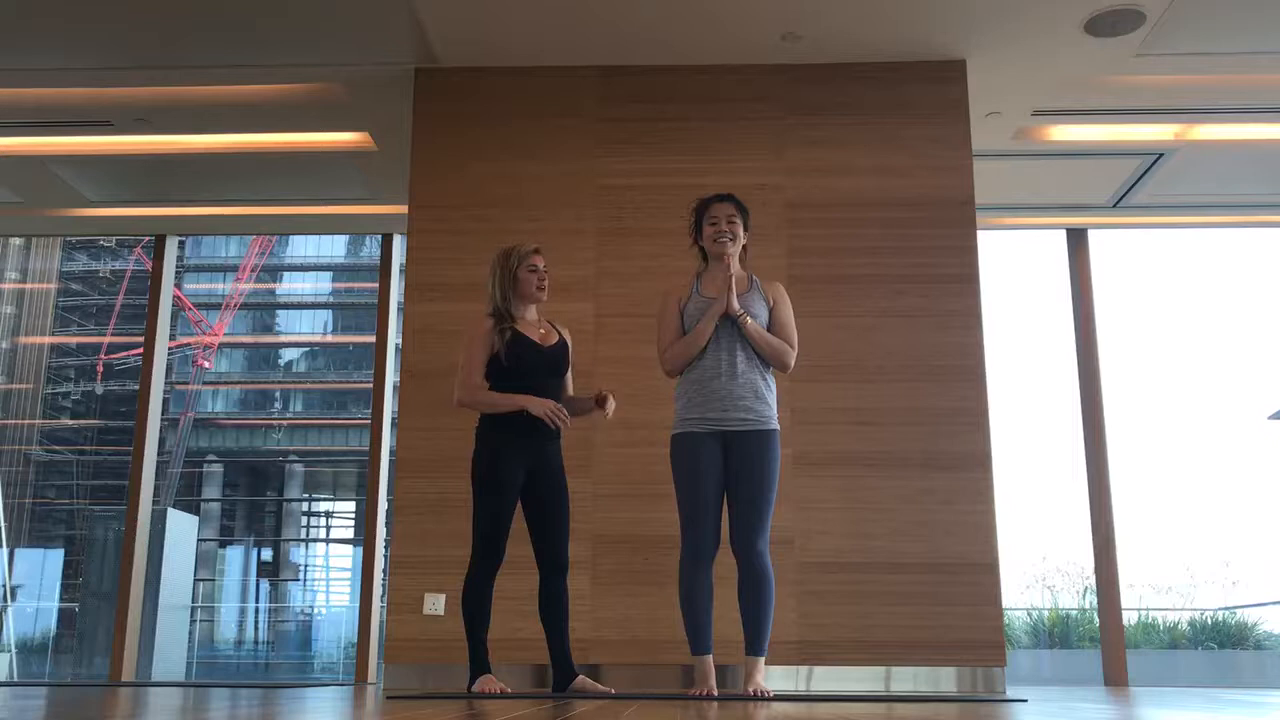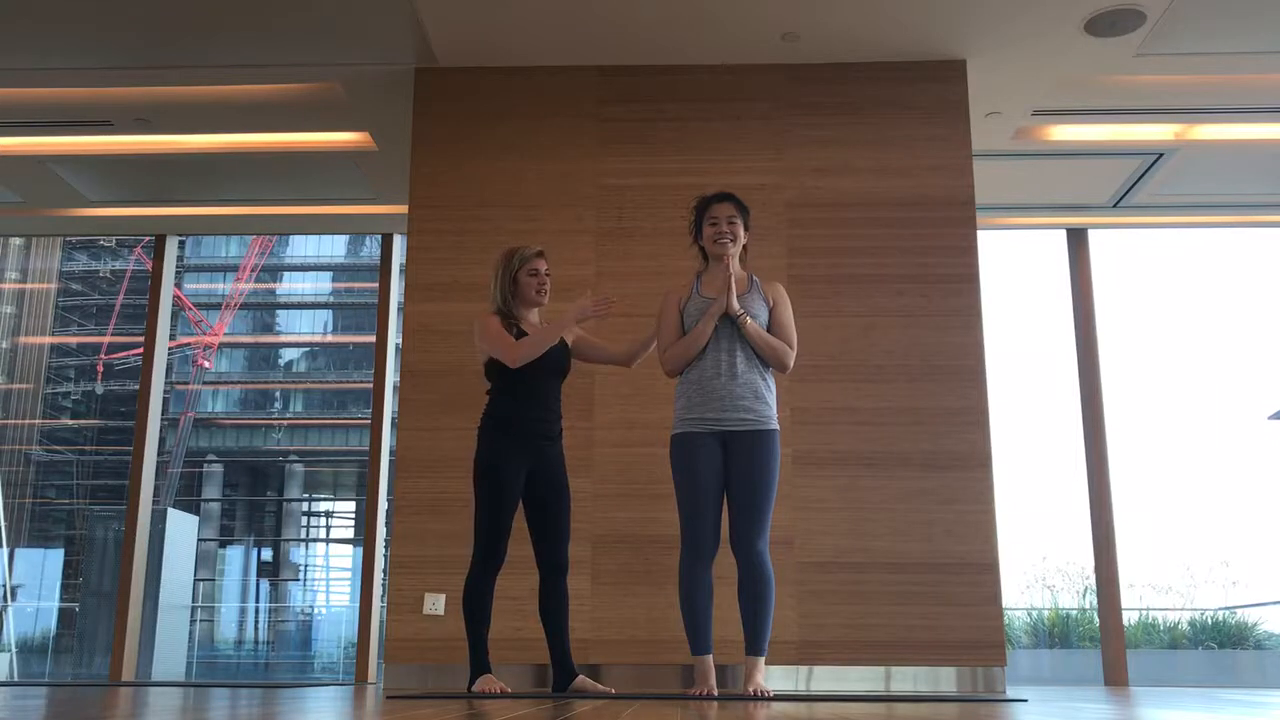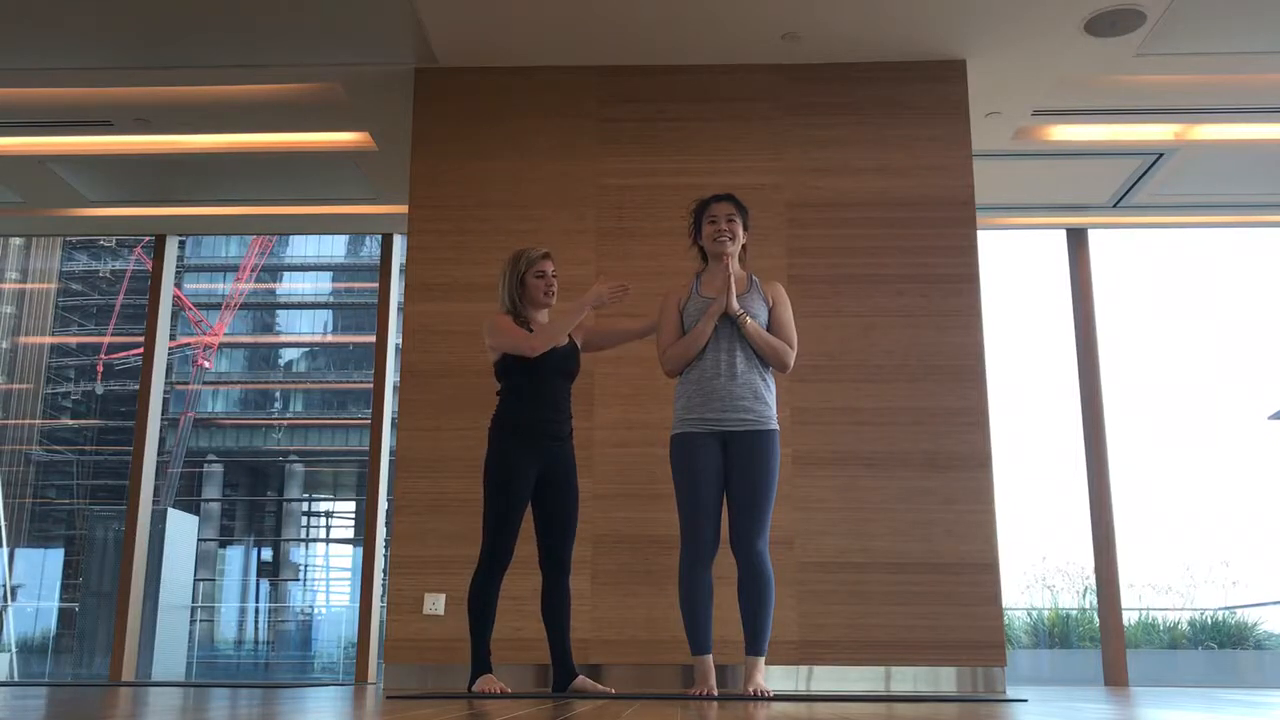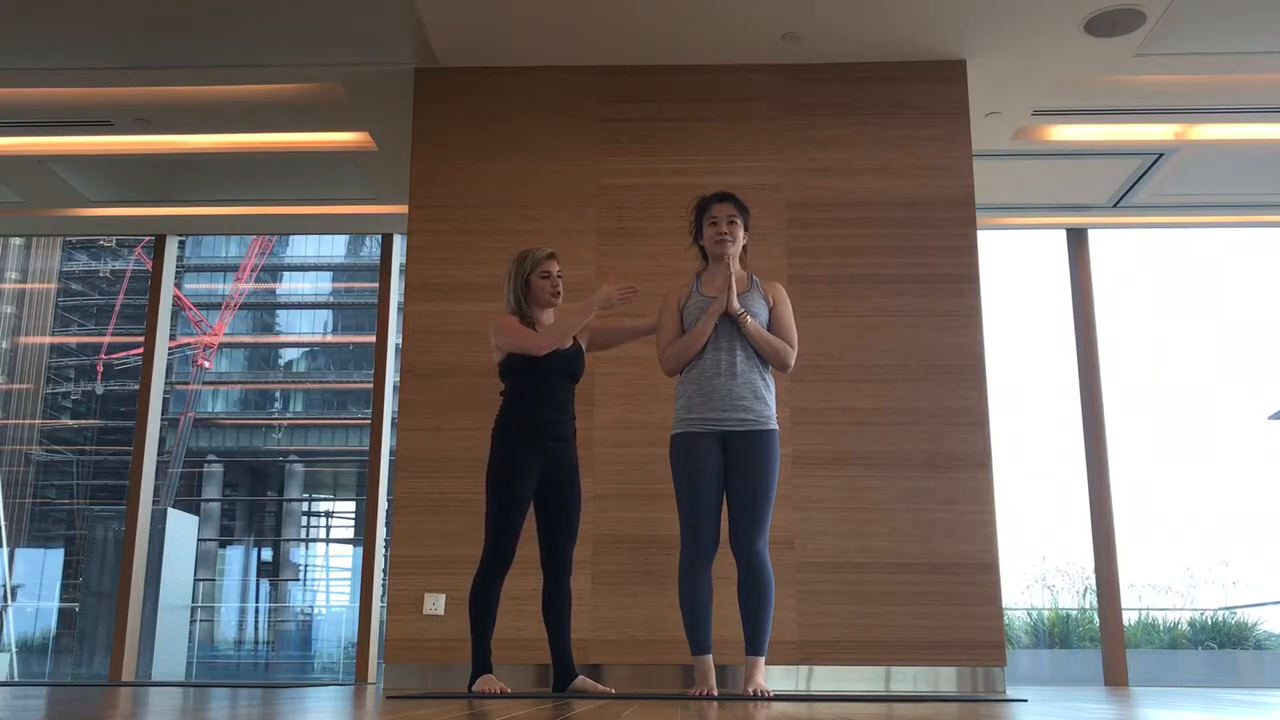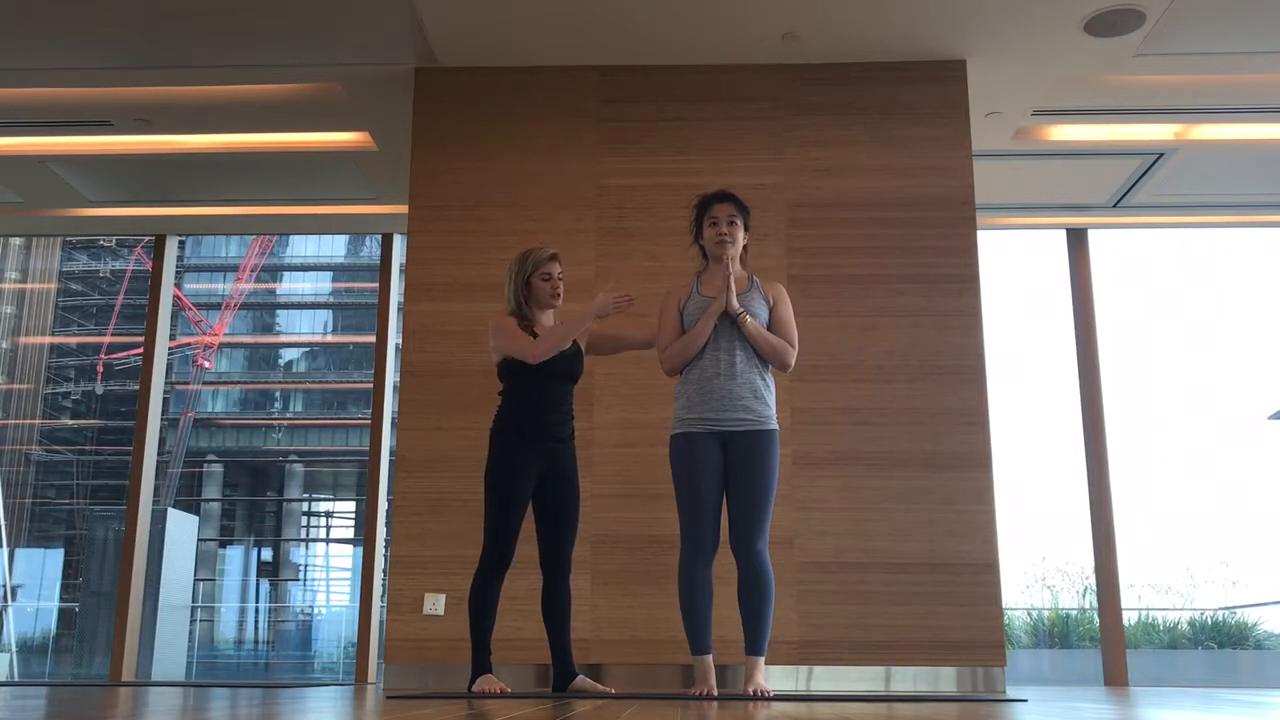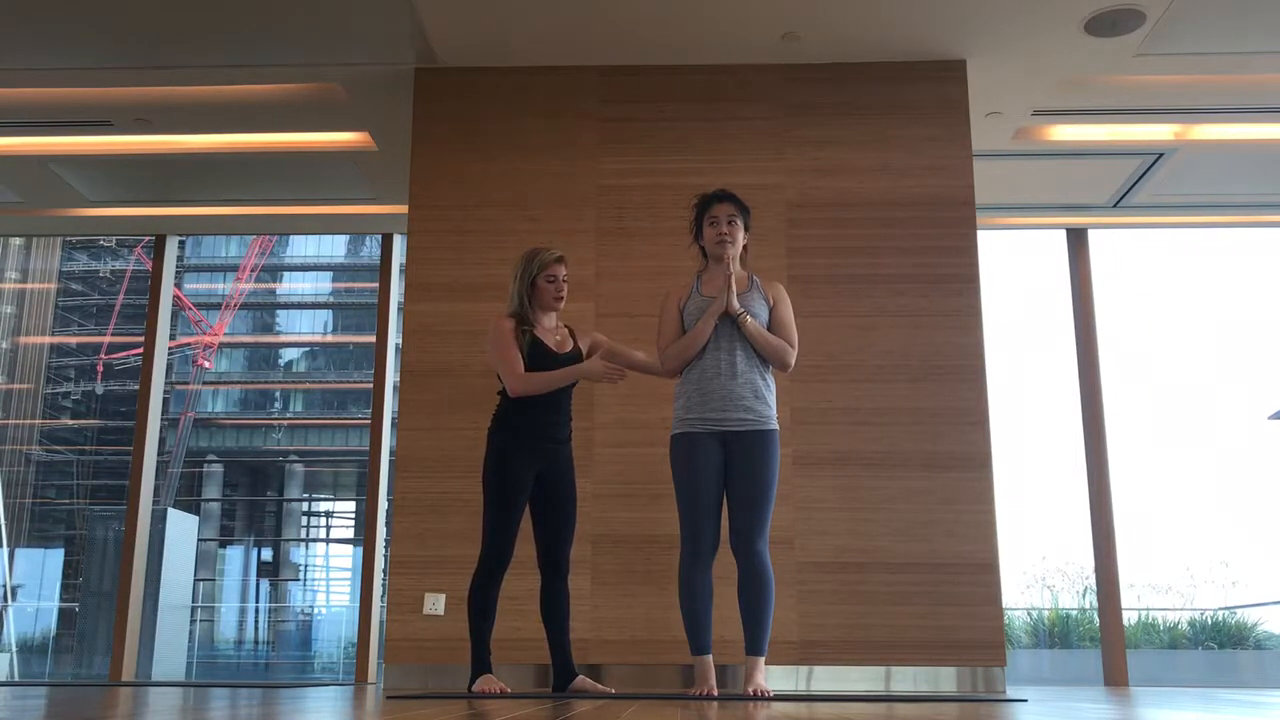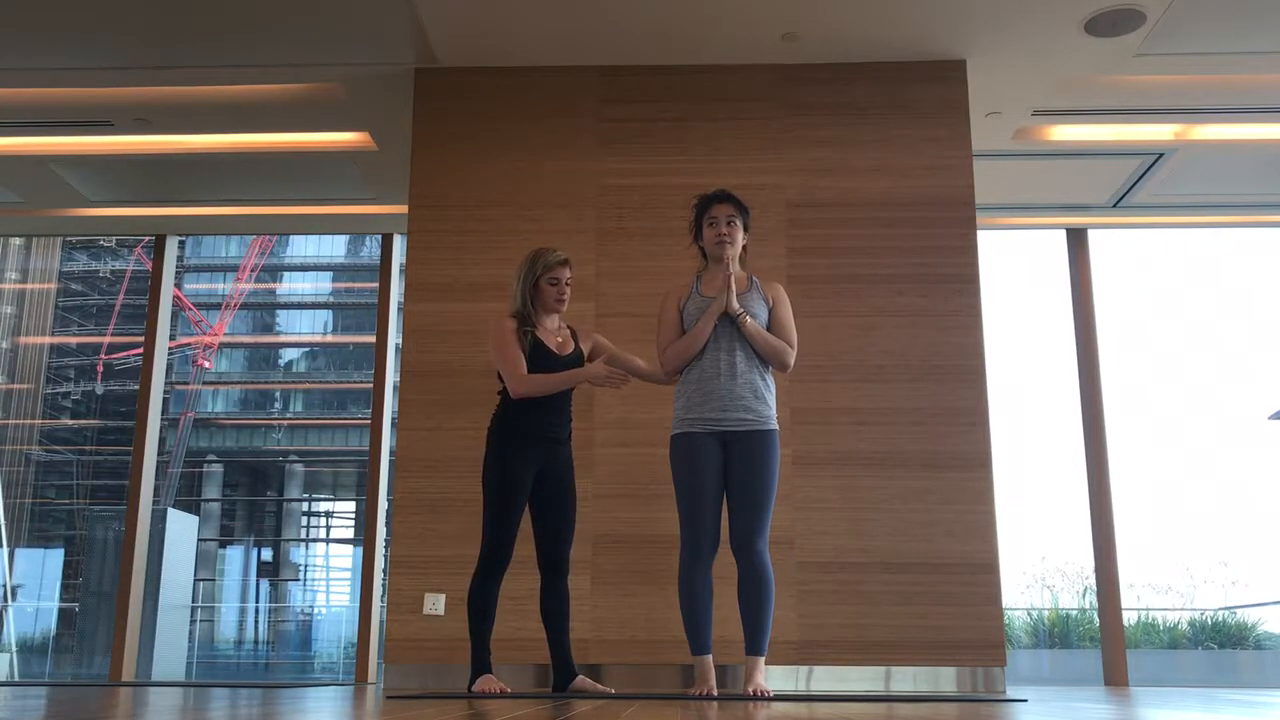
dt=0.5s
person 1, frame 1
left shoulder: (770, 292)
right shoulder: (680, 296)
left elbow: (787, 359)
right elbow: (670, 363)
left wrist: (740, 314)
right wrist: (714, 313)
left hip: (755, 428)
right hip: (695, 429)
left knee: (752, 546)
right knee: (698, 546)
left ankle: (755, 666)
right ankle: (703, 668)
person 1, frame 2
left shoulder: (770, 292)
right shoulder: (681, 297)
left elbow: (786, 360)
right elbow: (670, 363)
left wrist: (740, 314)
right wrist: (713, 313)
left hip: (755, 428)
right hip: (695, 430)
left knee: (752, 547)
right knee: (698, 547)
left ankle: (756, 667)
right ankle: (704, 668)
person 1, frame 3
left shoulder: (769, 292)
right shoulder: (680, 297)
left elbow: (786, 359)
right elbow: (669, 363)
left wrist: (738, 314)
right wrist: (713, 313)
left hip: (755, 428)
right hip: (695, 429)
left knee: (751, 546)
right knee: (698, 546)
left ankle: (755, 666)
right ankle: (703, 667)
person 1, frame 4
left shoulder: (769, 292)
right shoulder: (681, 296)
left elbow: (787, 358)
right elbow: (669, 362)
left wrist: (739, 313)
right wrist: (713, 312)
left hip: (754, 427)
right hip: (695, 429)
left knee: (751, 546)
right knee: (698, 546)
left ankle: (755, 667)
right ankle: (703, 668)
person 1, frame 5
left shoulder: (770, 293)
right shoulder: (681, 296)
left elbow: (787, 359)
right elbow: (669, 362)
left wrist: (738, 313)
right wrist: (713, 313)
left hip: (754, 428)
right hip: (695, 430)
left knee: (751, 547)
right knee: (698, 547)
left ankle: (755, 666)
right ankle: (703, 667)
person 1, frame 6
left shoulder: (770, 293)
right shoulder: (681, 296)
left elbow: (787, 358)
right elbow: (669, 361)
left wrist: (739, 313)
right wrist: (713, 312)
left hip: (755, 428)
right hip: (695, 430)
left knee: (752, 547)
right knee: (698, 547)
left ankle: (756, 667)
right ankle: (703, 668)
person 1, frame 7
left shoulder: (769, 292)
right shoulder: (680, 296)
left elbow: (786, 359)
right elbow: (669, 363)
left wrist: (739, 314)
right wrist: (713, 311)
left hip: (755, 428)
right hip: (695, 430)
left knee: (752, 547)
right knee: (698, 547)
left ankle: (756, 666)
right ankle: (703, 667)
person 2, frame 1
left shoulder: (560, 335)
right shoulder: (490, 330)
right elbow: (465, 394)
left wrist: (597, 399)
right wrist: (526, 400)
left hip: (546, 453)
right hip: (500, 449)
left knee: (556, 562)
right knee: (488, 558)
left ankle: (565, 671)
right ankle: (479, 670)
person 2, frame 2
left shoulder: (564, 335)
right shoulder: (491, 325)
left elbow: (624, 358)
right elbow: (517, 356)
right wrist: (573, 317)
left hip: (548, 450)
right hip: (502, 447)
left knee: (555, 562)
right knee: (489, 556)
left ankle: (565, 671)
right ankle: (480, 670)
person 2, frame 3
left shoulder: (574, 332)
right shoulder: (500, 326)
left elbow: (638, 331)
right elbow: (534, 346)
right wrist: (586, 303)
left hip: (558, 451)
right hip: (513, 447)
left knee: (558, 563)
right knee: (496, 556)
left ankle: (564, 671)
right ankle: (480, 670)
person 2, frame 4
left shoulder: (579, 332)
right shoulder: (505, 326)
left elbow: (640, 329)
right elbow: (540, 345)
right wrist: (594, 304)
left hip: (562, 452)
right hip: (516, 447)
left knee: (560, 564)
right knee: (498, 557)
left ankle: (565, 671)
right ankle: (481, 670)
person 2, frame 5
left shoulder: (578, 336)
right shoulder: (504, 327)
left elbow: (641, 340)
right elbow: (535, 352)
right wrist: (592, 311)
left hip: (560, 452)
right hip: (514, 448)
left knee: (559, 564)
right knee: (497, 556)
left ankle: (565, 671)
right ankle: (481, 669)
person 2, frame 6
left shoulder: (581, 338)
right shoulder: (507, 328)
left elbow: (643, 362)
right elbow: (516, 384)
right wrist: (582, 371)
left hip: (557, 453)
right hip: (512, 448)
left knee: (557, 564)
right knee: (496, 556)
left ankle: (565, 671)
right ankle: (481, 669)
person 2, frame 7
left shoulder: (583, 339)
right shoulder: (509, 328)
left elbow: (644, 369)
right elbow: (518, 386)
right wrist: (584, 374)
left hip: (557, 454)
right hip: (512, 448)
left knee: (557, 565)
right knee: (496, 555)
left ankle: (565, 671)
right ankle: (480, 670)
